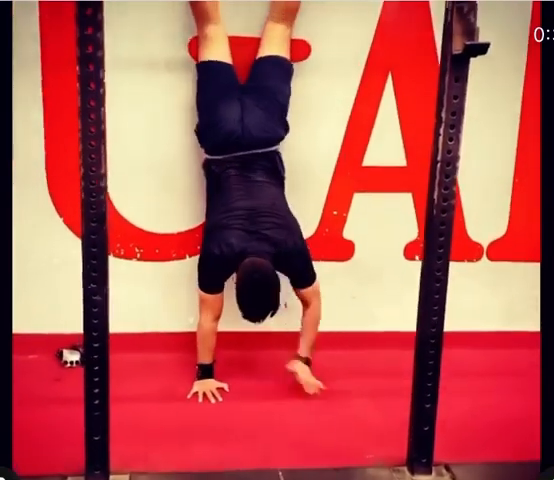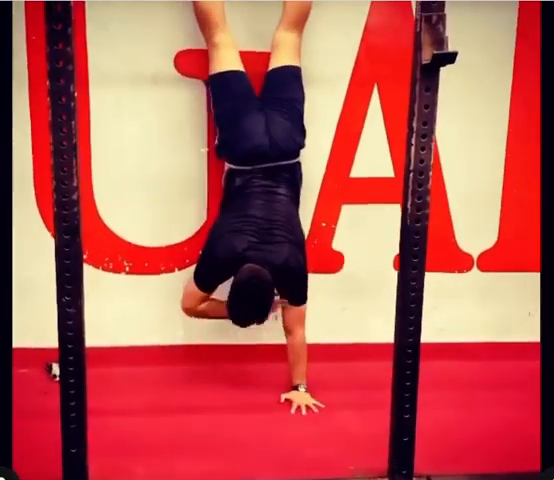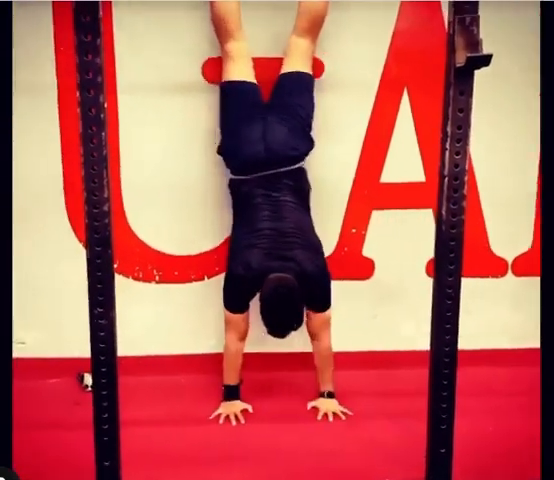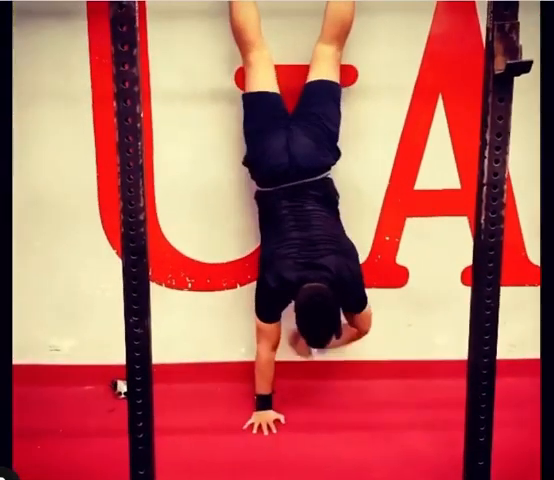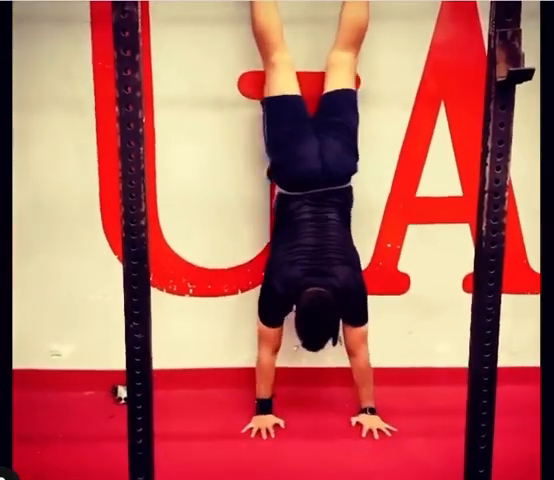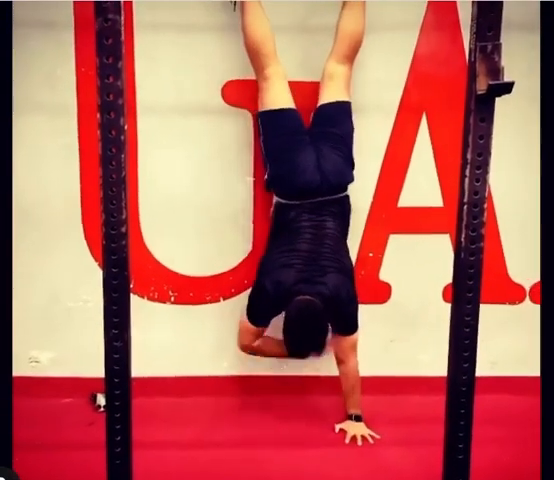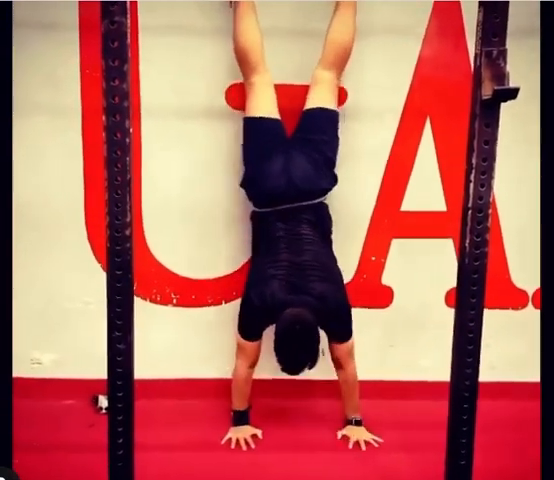
dt=0.7s
person 1, frame 1
left shoulder: (290, 246)
right shoulder: (219, 249)
left elbow: (312, 302)
right elbow: (208, 316)
left wrist: (303, 360)
right wrist: (204, 374)
left hip: (260, 137)
right hip: (226, 136)
person 1, frame 2
left shoulder: (290, 261)
right shoulder: (220, 252)
left elbow: (295, 330)
left wrist: (300, 387)
left hip: (279, 145)
right hip: (245, 145)
left knee: (287, 36)
right knee: (219, 39)
person 1, frame 3
left shoulder: (312, 268)
right shoulder: (243, 269)
left elbow: (321, 337)
right elbow: (234, 338)
left wrist: (328, 393)
right wrist: (230, 396)
left hip: (283, 150)
right hip: (248, 154)
left knee: (302, 39)
right knee: (233, 44)
person 1, frame 4
left shoulder: (346, 272)
right shoulder: (274, 280)
right elbow: (266, 346)
right wrist: (262, 405)
left hip: (309, 157)
right hip: (274, 161)
left knee: (328, 46)
right knee: (255, 52)
person 1, frame 5
left shoulder: (349, 282)
right shoulder: (280, 283)
left elbow: (356, 351)
right elbow: (266, 349)
left wrist: (368, 411)
right wrist: (263, 409)
left hip: (331, 169)
right hip: (296, 166)
left knee: (342, 56)
right knee: (277, 58)
person 1, frame 6
left shoulder: (341, 294)
right shoulder: (270, 287)
left elbow: (346, 361)
left wrist: (356, 418)
left hip: (328, 174)
right hip: (294, 178)
left knee: (337, 68)
right knee: (270, 70)
person 1, frame 7
left shoulder: (333, 301)
right shoulder: (259, 299)
left elbow: (346, 367)
right elbow: (245, 364)
left wrist: (355, 421)
right wrist: (238, 420)
left hip: (307, 185)
right hip: (271, 189)
left knee: (326, 76)
right knee: (258, 77)
